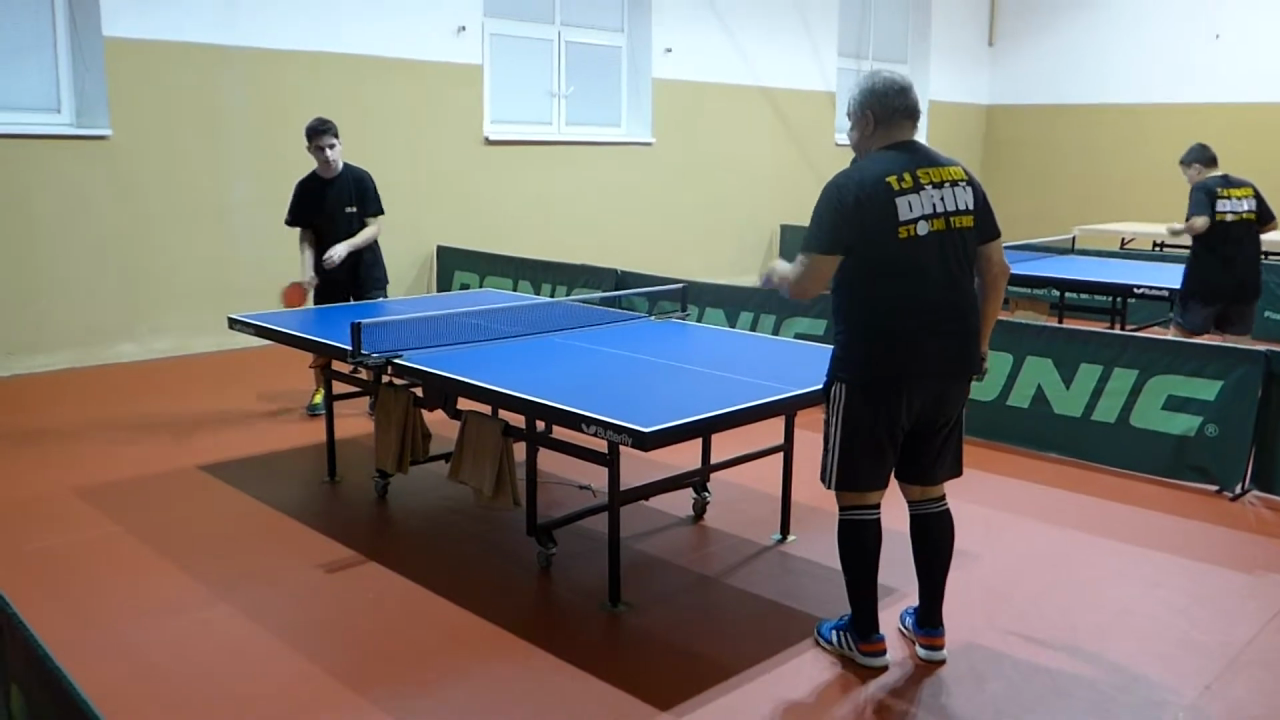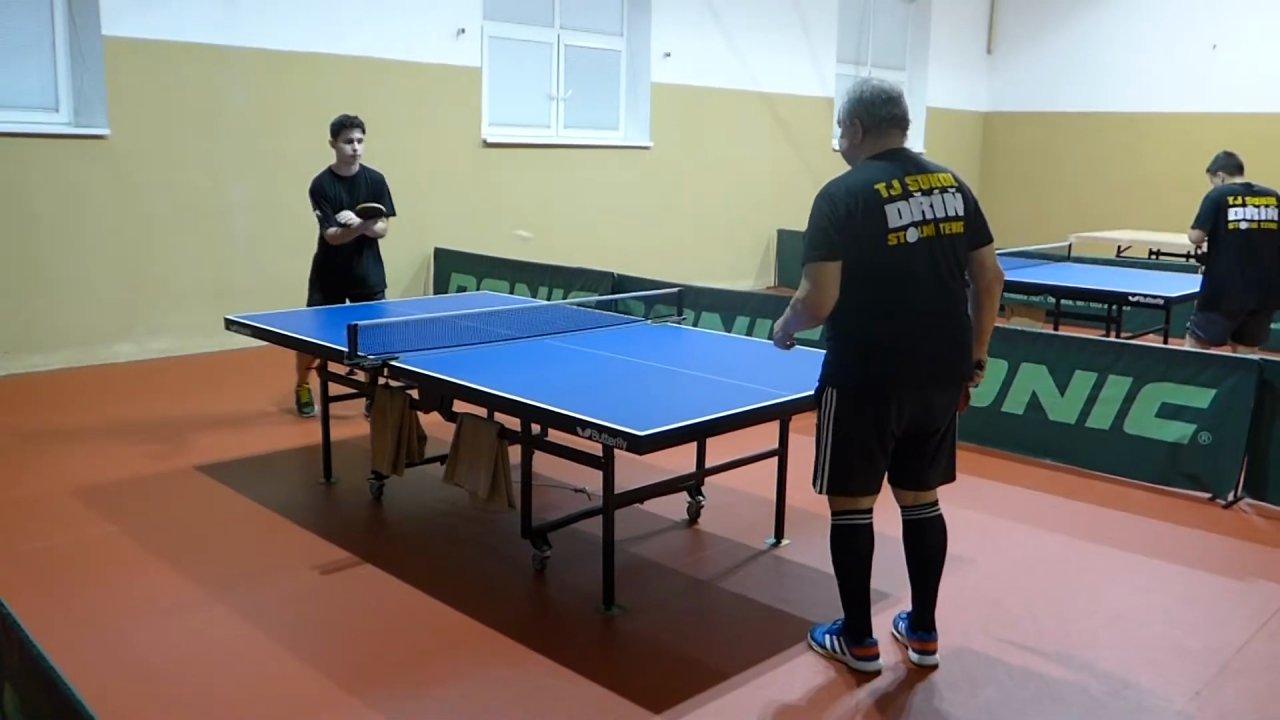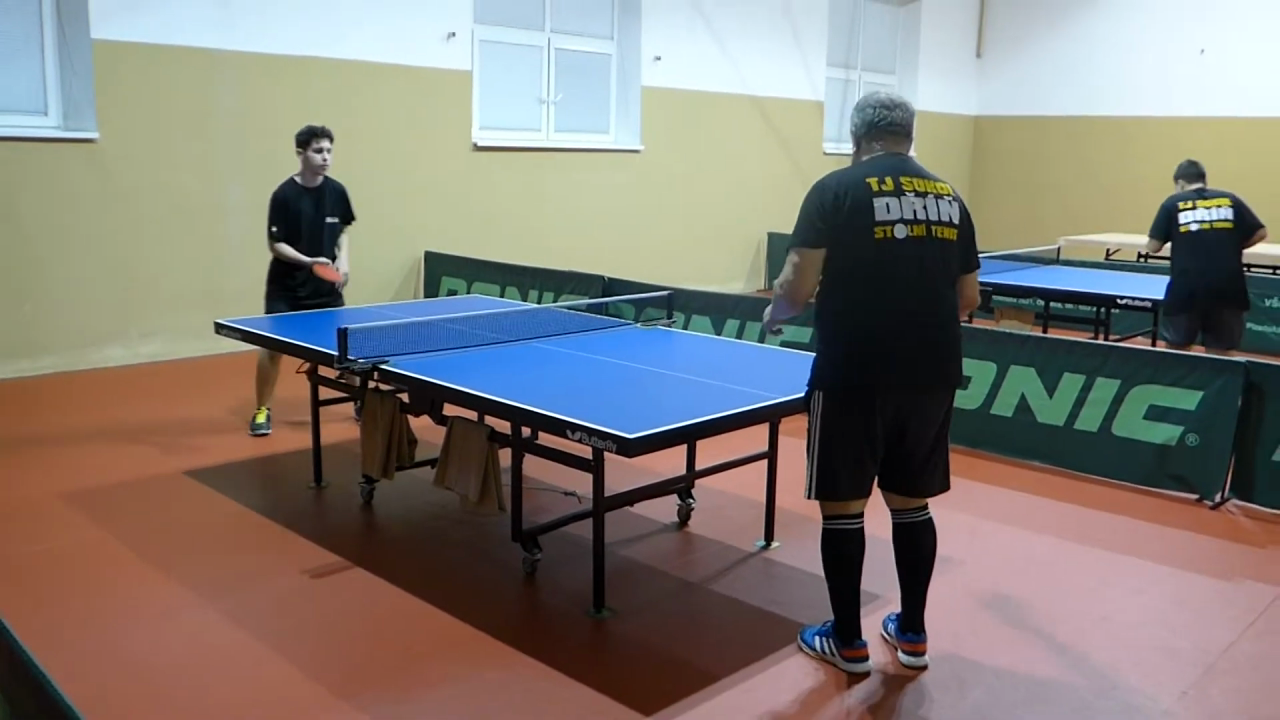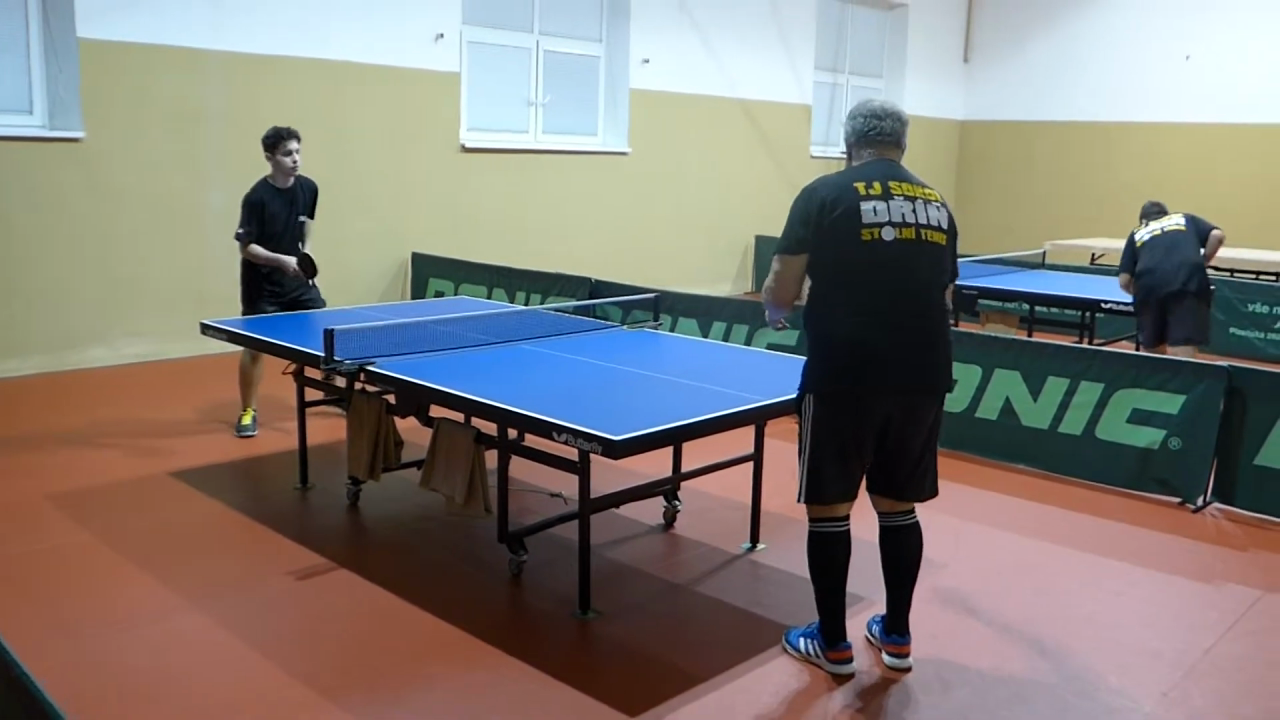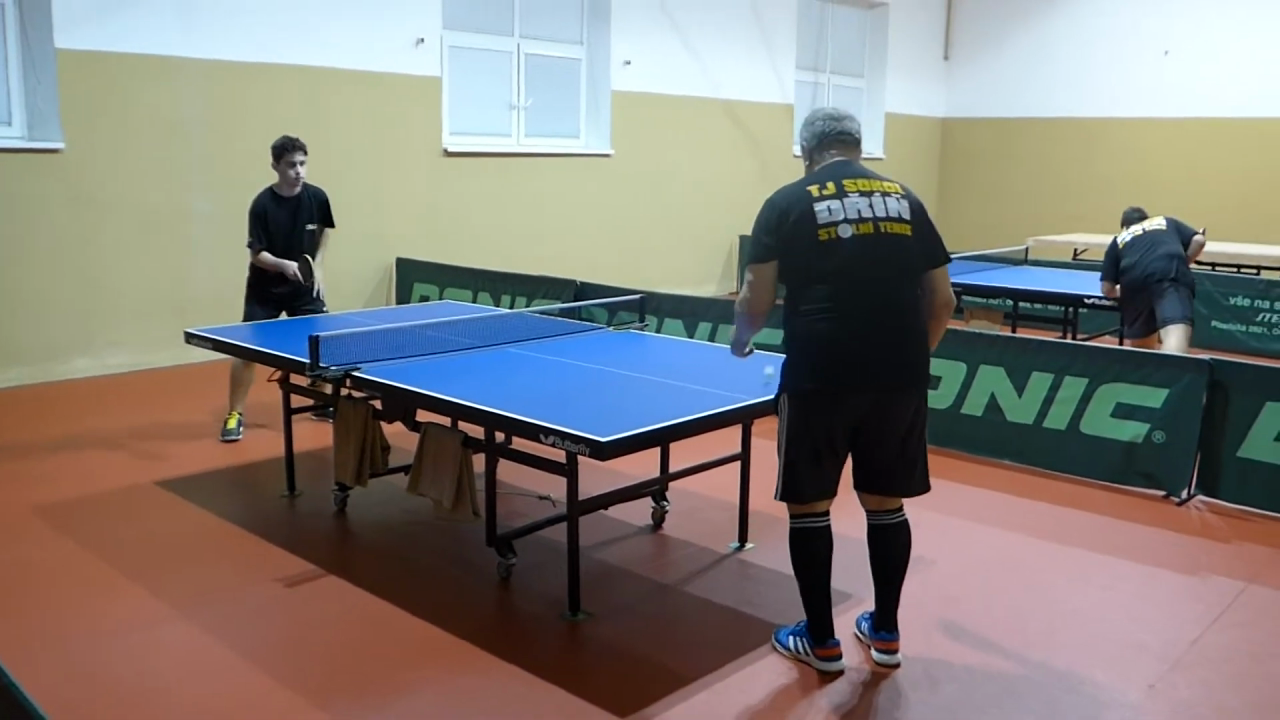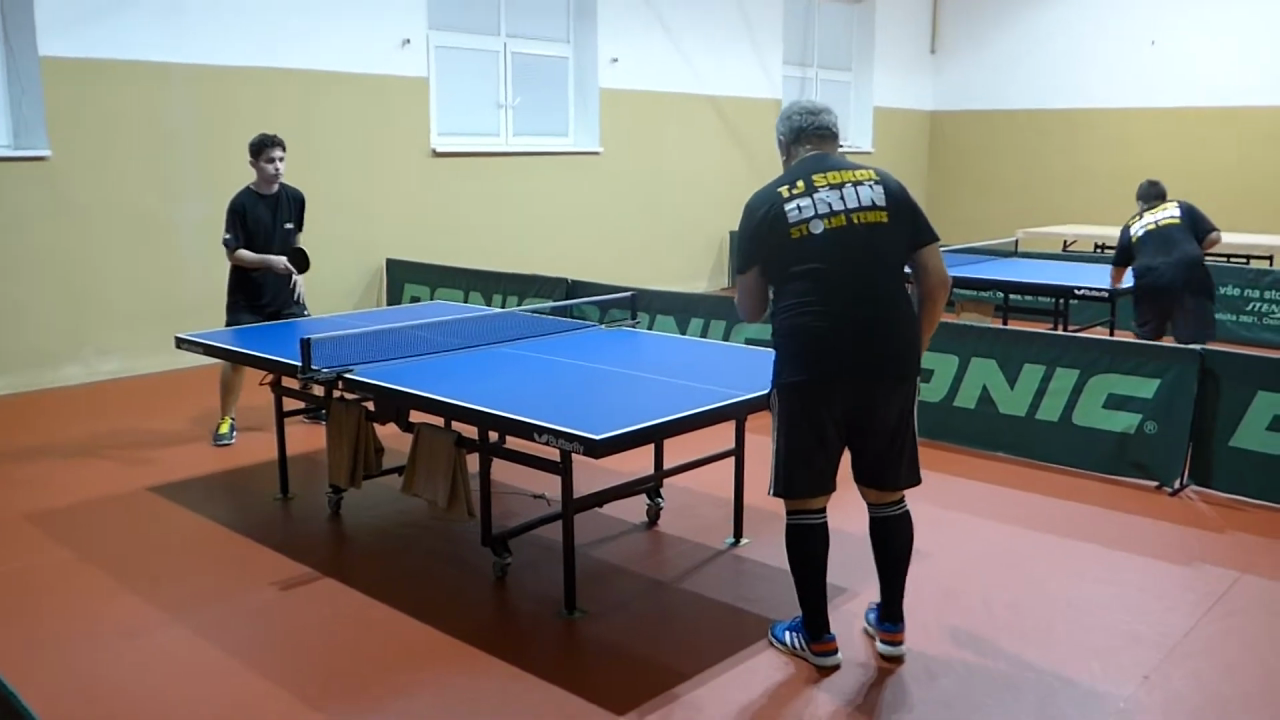
dt=0.4s
person 1, frame 1
left shoulder: (852, 186)
right shoulder: (961, 179)
left elbow: (808, 285)
right elbow: (996, 272)
left wrist: (777, 272)
right wrist: (977, 348)
left hip: (874, 372)
right hip: (946, 369)
left knee: (859, 498)
right knee: (928, 493)
left ankle: (864, 635)
right ankle: (930, 626)
person 1, frame 2
left shoulder: (843, 195)
right shoulder: (952, 185)
left elbow: (819, 301)
right elbow: (990, 278)
left wrist: (785, 327)
right wrist: (974, 353)
left hip: (865, 377)
right hip: (940, 374)
left knee: (851, 503)
right knee: (920, 498)
left ankle: (857, 640)
right ankle: (923, 631)
person 1, frame 3
left shoulder: (836, 189)
right shoulder: (949, 199)
left elbow: (797, 286)
right elbow: (968, 298)
left wrist: (774, 313)
left hip: (853, 375)
right hip: (931, 374)
left knee: (842, 506)
right knee: (910, 501)
left ankle: (847, 641)
right ankle: (912, 632)
person 1, frame 4
left shoulder: (825, 195)
right shoulder: (937, 205)
left elbow: (780, 291)
left wrist: (772, 310)
left hip: (844, 375)
right hip: (922, 376)
left knee: (829, 508)
right knee: (898, 505)
left ankle: (832, 642)
right ankle: (896, 634)
person 1, frame 5
left shoulder: (787, 203)
right shoulder: (905, 199)
left elbow: (756, 303)
right elbow: (942, 301)
left wrist: (741, 339)
right wrist: (915, 361)
left hip: (820, 375)
right hip: (899, 374)
left knee: (809, 505)
right knee: (885, 503)
left ankle: (820, 640)
right ankle: (885, 631)
person 1, frame 6
left shoulder: (766, 204)
right shoulder: (885, 186)
left elbow: (749, 309)
right elbow: (937, 281)
right wrist: (913, 343)
left hip: (809, 370)
right hip: (888, 366)
left knee: (805, 502)
right knee: (888, 495)
left ankle: (816, 635)
right ankle: (891, 621)
person 2, frame 1
left shoulder: (361, 179)
right shoulder: (304, 189)
left elbow: (374, 229)
right elbow: (305, 234)
left wrist: (343, 249)
right wrist: (307, 269)
left hip: (367, 272)
right hip: (329, 274)
right ankle: (320, 391)
person 2, frame 2
left shoulder: (375, 180)
right shoulder: (321, 184)
left elbow: (383, 226)
right elbow: (329, 234)
left wrist: (359, 220)
right wrist: (356, 231)
left hip: (368, 273)
right hip: (328, 273)
right ankle: (302, 389)
person 2, frame 3
left shoulder: (337, 192)
right shoulder: (284, 195)
left elbow: (343, 230)
right elbow: (275, 245)
left wrist: (343, 259)
right wrist: (308, 262)
left hip: (325, 285)
right hip: (287, 286)
right knee: (273, 346)
right ankle: (263, 410)
person 2, frame 4
left shoulder: (308, 188)
right shoulder: (256, 197)
right elbow: (246, 248)
left wrist: (304, 256)
right wrist: (280, 260)
left hip: (296, 278)
right hip: (261, 283)
right knee: (254, 347)
right ankle: (248, 411)
person 2, frame 5
left shoulder: (317, 197)
right shoulder: (262, 204)
left elbow: (324, 232)
right elbow: (256, 255)
left wrist: (317, 268)
right wrist: (284, 266)
left hip: (305, 286)
right hip: (266, 289)
right ankle: (235, 415)
person 2, frame 6
left shoulder: (295, 198)
right shoulder: (241, 203)
right elbow: (233, 254)
left wrist: (296, 271)
right wrist: (269, 260)
left hip: (285, 291)
right hip: (247, 294)
left ankle: (312, 406)
right ankle: (227, 420)
person 3, frame 1
left shoulder: (1203, 188)
right shoulder: (1248, 187)
left elbow: (1199, 224)
right elbow: (1270, 224)
left wrist: (1180, 229)
left hip: (1207, 280)
right hip: (1245, 280)
left knee: (1178, 335)
right knee: (1239, 342)
person 3, frame 2
left shoulder: (1217, 196)
left elbow: (1196, 237)
left hip: (1224, 292)
right hip: (1263, 292)
left knee: (1195, 346)
right knee: (1246, 353)
person 3, frame 3
left shoulder: (1173, 203)
right shoulder: (1231, 200)
left elbow: (1153, 247)
right elbow: (1260, 233)
left hip: (1186, 289)
right hip: (1228, 289)
right knee: (1222, 357)
person 3, frame 4
left shoulder: (1136, 234)
right shoulder: (1186, 219)
left elbow: (1124, 281)
right elbow: (1217, 235)
left wrist: (1137, 292)
right wrist: (1203, 262)
left hip: (1149, 284)
right hip: (1188, 283)
left knee: (1155, 354)
right knee: (1184, 356)
person 3, frame 5
left shoulder: (1118, 239)
right shoulder: (1167, 222)
left elbow: (1107, 288)
right elbow: (1199, 241)
left wrist: (1119, 292)
left hip: (1134, 281)
right hip: (1170, 276)
left knee: (1142, 347)
right knee: (1176, 339)
person 3, frame 6
left shoulder: (1131, 224)
right shoulder: (1183, 207)
left elbow: (1116, 272)
right elbow: (1214, 237)
left wrist: (1115, 284)
left hip: (1148, 284)
right hip: (1189, 278)
